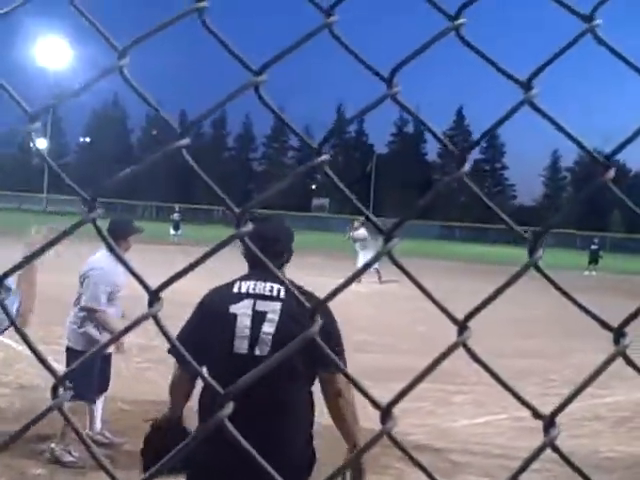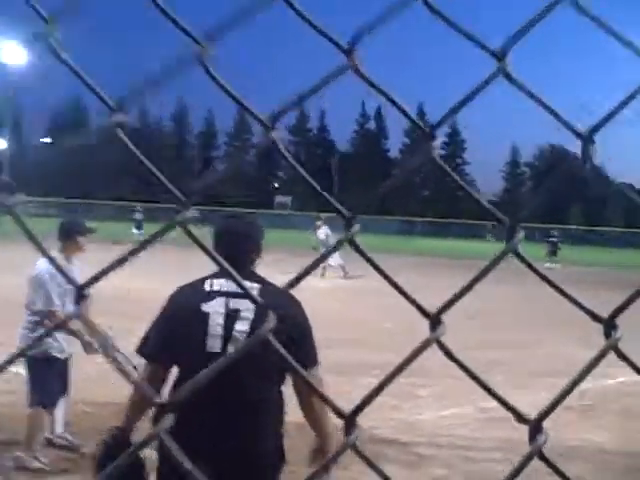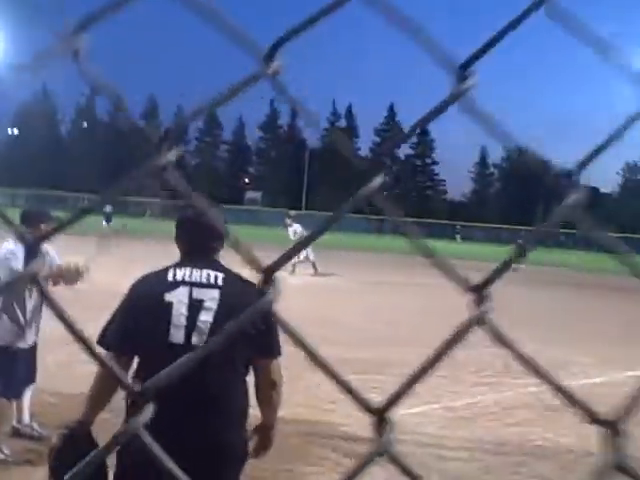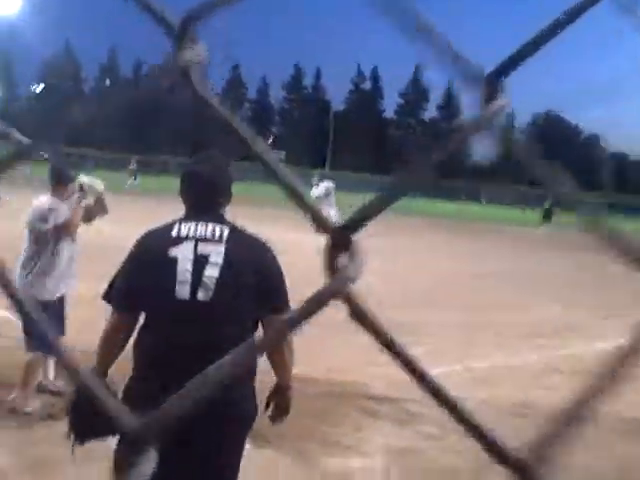
dt=0.3s
person 1, frame 1
left shoulder: (215, 300)
right shoulder: (311, 309)
left elbow: (183, 375)
right elbow: (337, 389)
left wrist: (173, 416)
right wrist: (355, 444)
left hip: (217, 445)
right hip: (284, 451)
person 1, frame 2
left shoulder: (185, 298)
right shoulder: (284, 305)
left elbow: (153, 376)
right elbow: (307, 385)
left wrist: (126, 427)
right wrist: (324, 438)
left hip: (189, 442)
right hip: (255, 448)
person 1, frame 3
left shoulder: (146, 288)
right shoulder: (249, 295)
left elbow: (113, 369)
right elbow: (270, 377)
left wrist: (85, 420)
right wrist: (269, 422)
left hip: (150, 436)
right hip: (218, 442)
person 1, frame 4
left shoulder: (151, 244)
right shoulder: (256, 252)
left elbow: (121, 322)
left wrist: (99, 372)
right wrist: (284, 384)
left hip: (155, 392)
right hip: (225, 398)
person 2, frame 1
left shoulder: (115, 263)
right shoulder: (100, 267)
right elbow: (94, 310)
left wrist: (118, 326)
right wrist: (117, 334)
left hip: (101, 337)
right hip: (87, 338)
left knee: (99, 387)
right knee: (82, 393)
left ankle: (94, 429)
right ankle: (60, 445)
person 2, frame 2
left shoulder: (71, 265)
right shoulder: (47, 270)
right elbow: (52, 314)
right wrist: (82, 335)
left hip: (59, 342)
right hip: (42, 343)
left knee: (58, 391)
right knee: (43, 400)
left ankle: (56, 433)
right ankle: (27, 453)
person 2, frame 3
left shoulder: (44, 251)
left elbow: (63, 277)
right elbow: (28, 280)
left wrist: (72, 273)
right wrist: (60, 271)
left hip: (29, 330)
left knee: (26, 380)
left ankle: (22, 422)
person 2, frame 4
left shoulder: (69, 202)
right shoulder: (45, 206)
left elbow: (98, 212)
right elbow: (69, 229)
right wrist: (79, 198)
left hip: (55, 285)
right hip: (37, 287)
left knee: (52, 337)
right knee: (40, 344)
left ankle: (47, 379)
right ankle: (22, 396)
